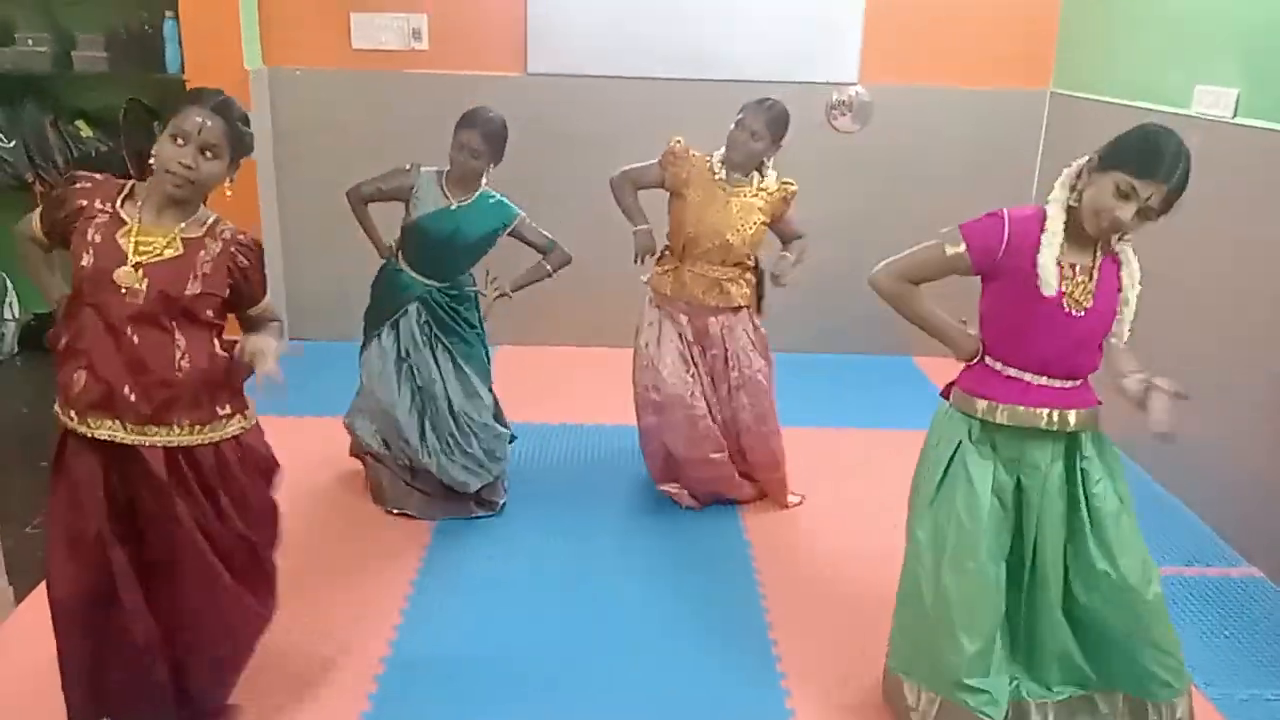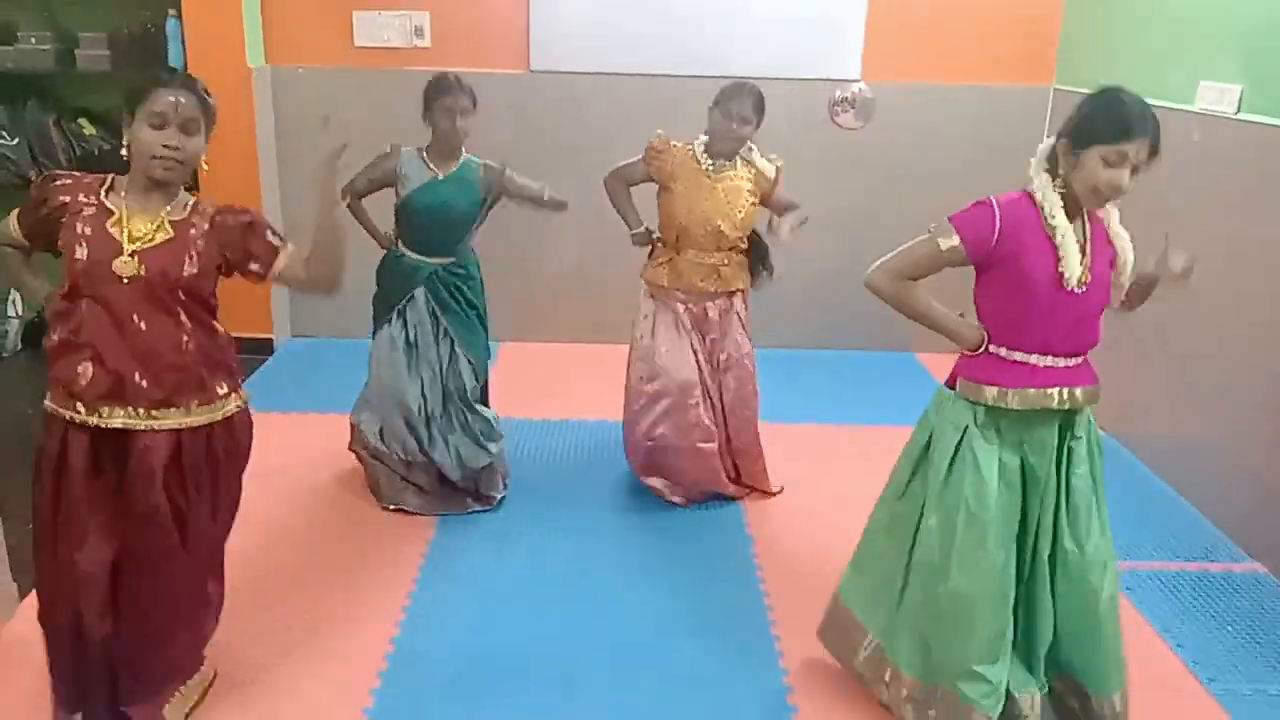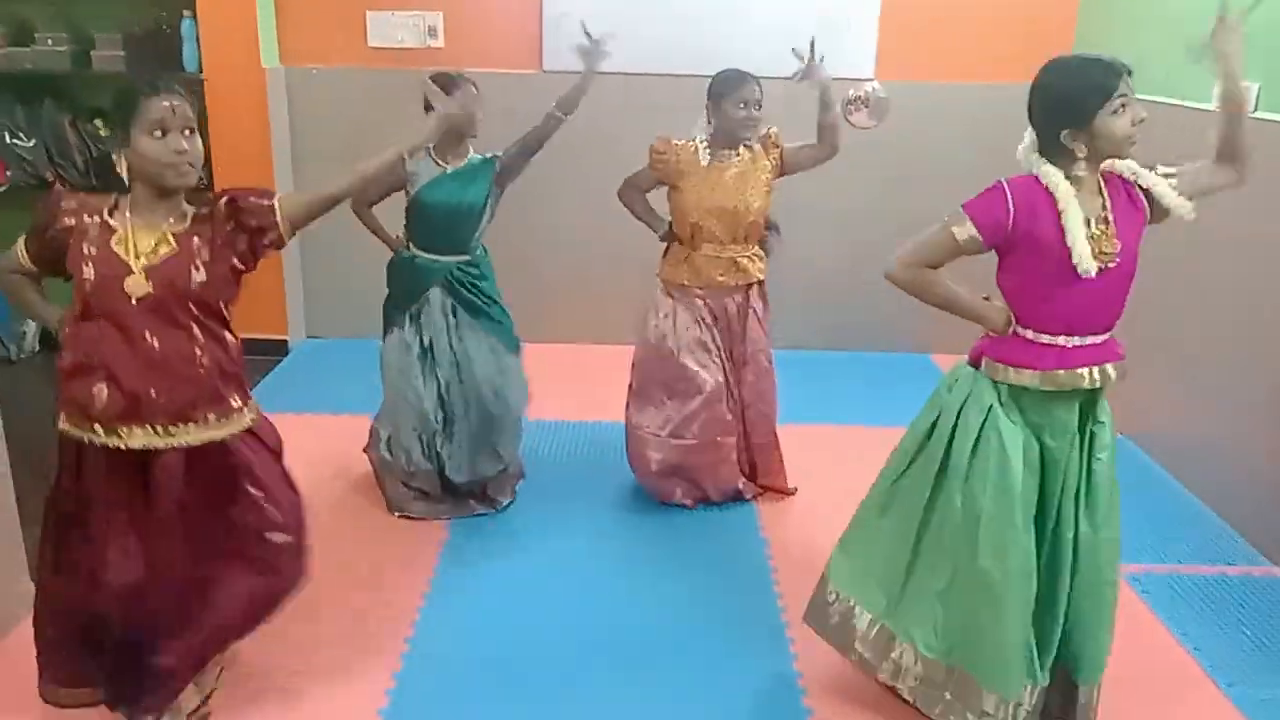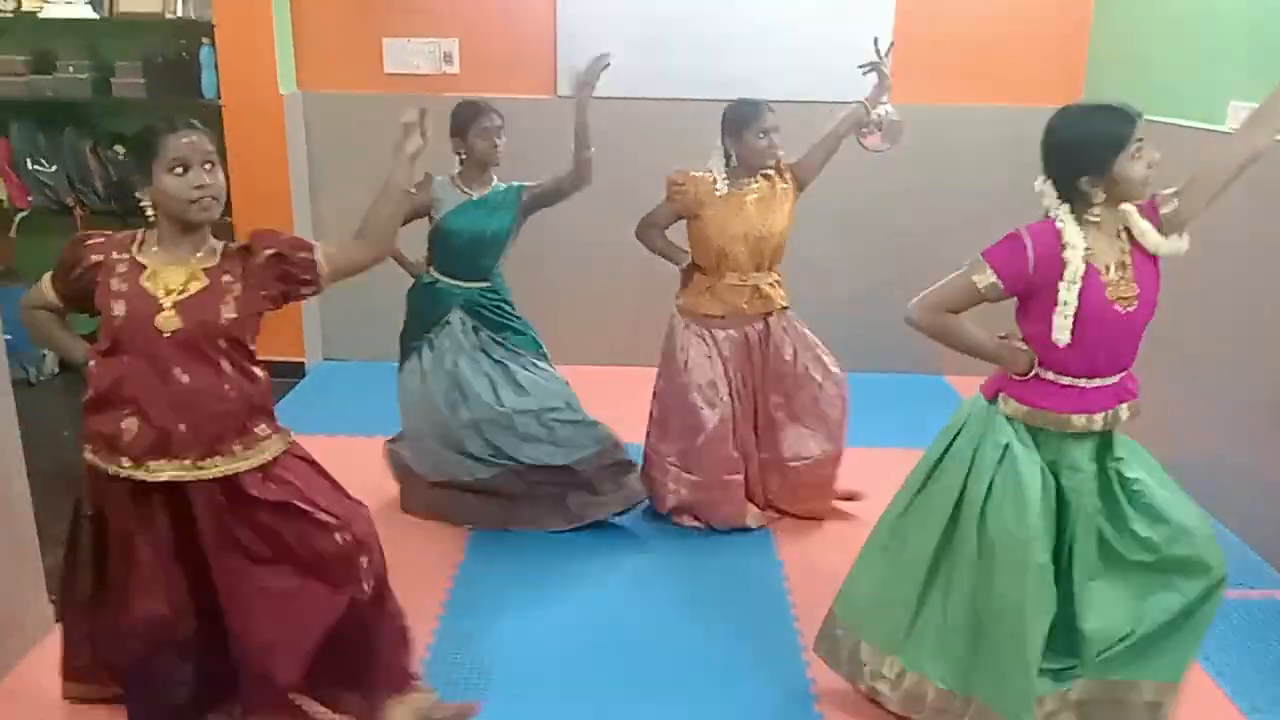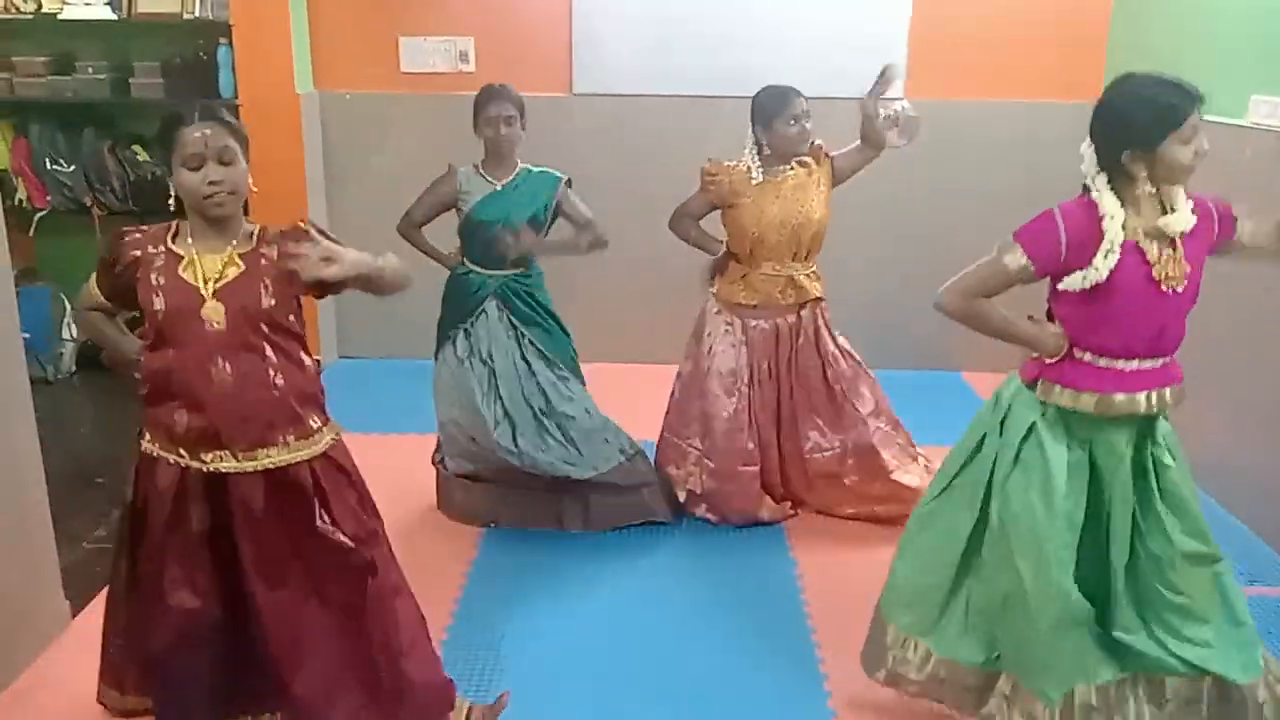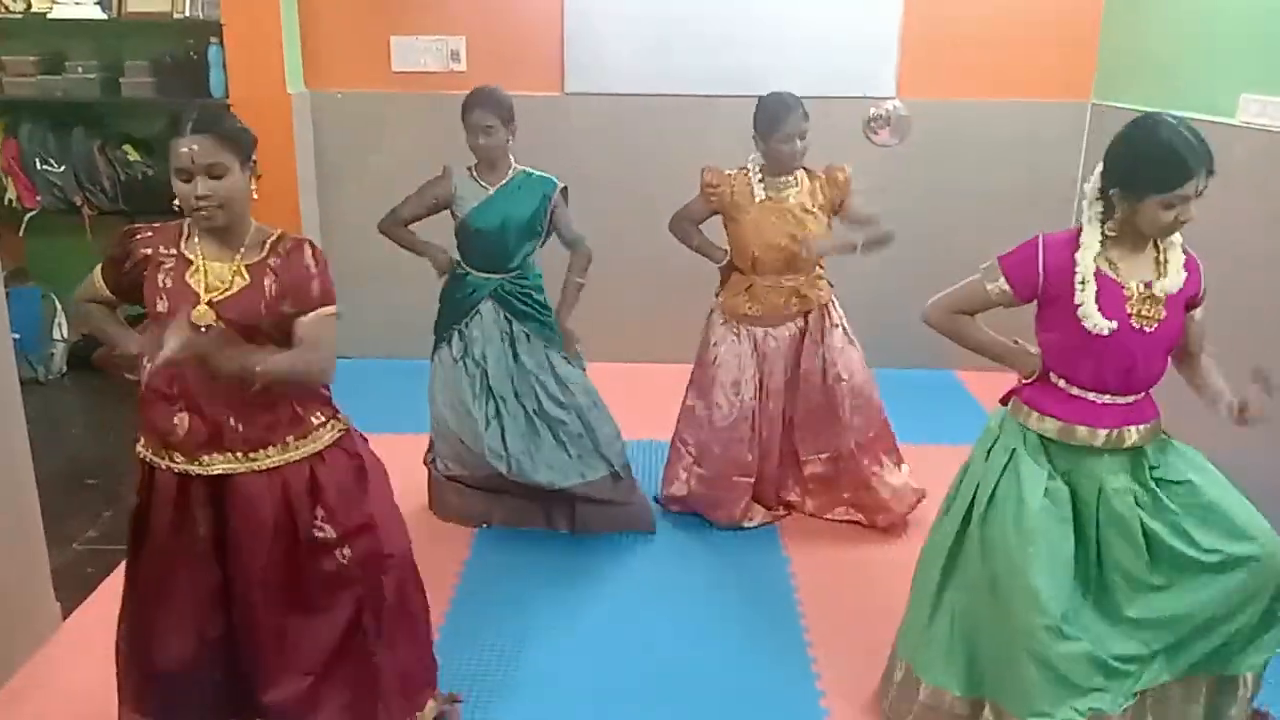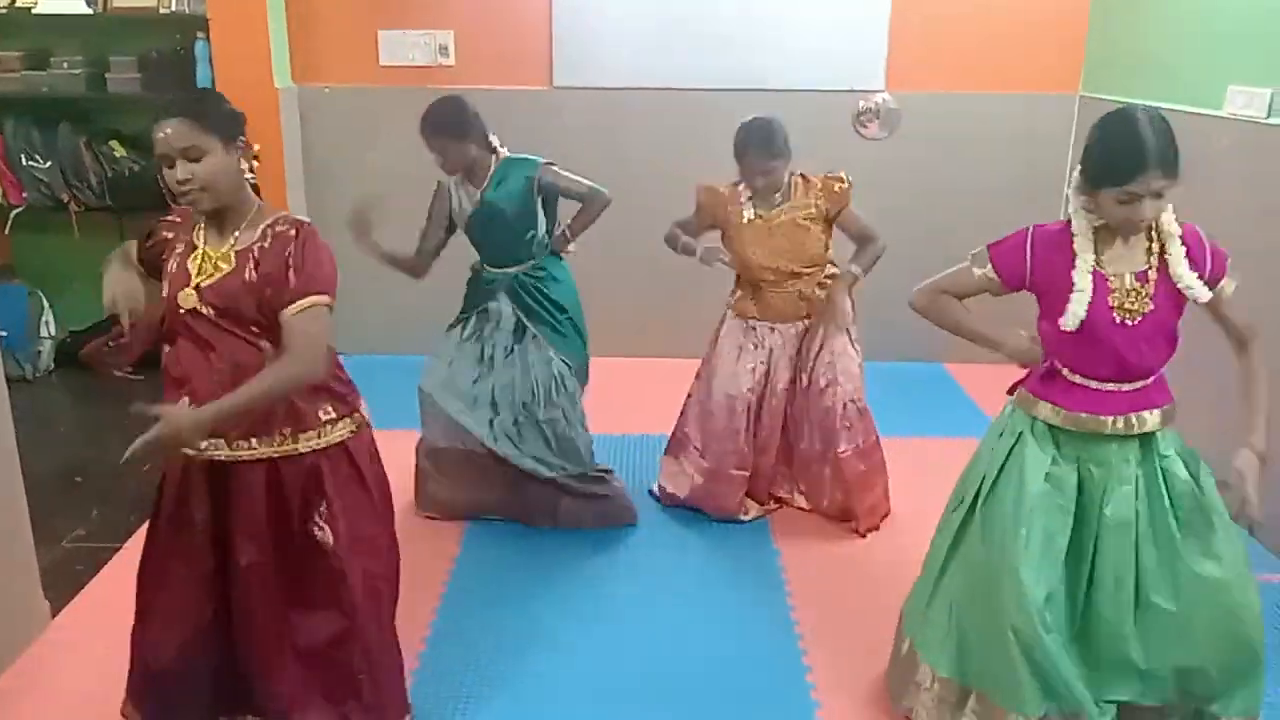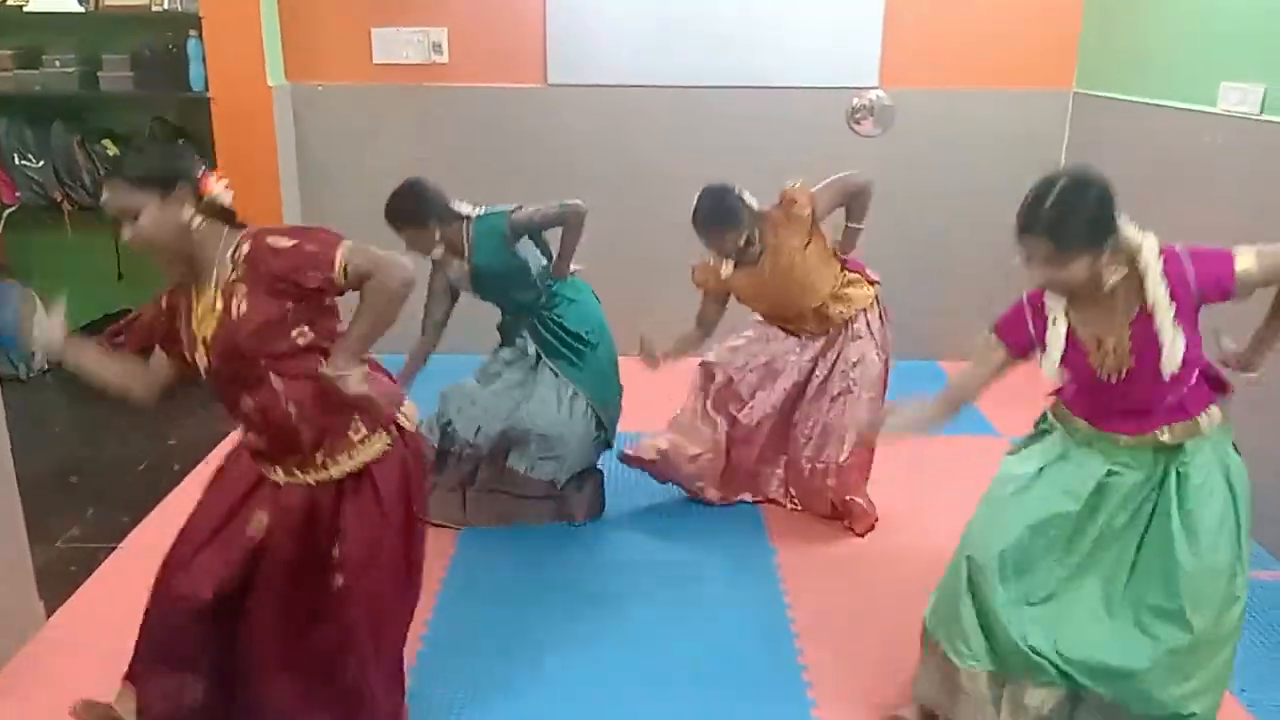
dt=0.2s
person 1, frame 1
left shoulder: (1122, 266)
right shoulder: (1009, 233)
right elbow: (888, 278)
left wrist: (1139, 383)
right wrist: (961, 341)
left hip: (1072, 447)
right hip: (984, 441)
left knee: (1117, 591)
right knee: (964, 592)
person 1, frame 2
left shoulder: (1108, 232)
right shoulder: (1000, 218)
right elbow: (884, 277)
left wrist: (1156, 277)
right wrist: (963, 330)
left hip: (1066, 431)
right hip: (985, 426)
left knee: (1075, 581)
right knee: (967, 581)
person 1, frame 3
left shoulder: (1132, 193)
right shoulder: (1017, 202)
left elbow: (1232, 170)
right elbow: (903, 268)
left wrist: (1231, 72)
right wrist: (987, 316)
left hip: (1084, 411)
right hip: (1007, 405)
left knee: (1077, 562)
right knee: (990, 562)
person 1, frame 4
left shoulder: (1151, 230)
right shoulder: (1035, 248)
right elbow: (924, 313)
right wrist: (1005, 354)
left hip: (1100, 446)
right hip: (1021, 441)
left knee: (1188, 557)
right knee: (1011, 597)
person 1, frame 5
left shoulder: (1198, 220)
right shoulder: (1071, 227)
right elbow: (955, 297)
right wrist: (1042, 339)
left hip: (1141, 432)
right hip: (1056, 424)
left knee: (1176, 573)
right knee: (1038, 582)
person 1, frame 6
left shoulder: (1183, 269)
right shoulder: (1053, 257)
left elbow: (1191, 357)
right elbow: (940, 311)
left wrist: (1228, 397)
right wrist: (1023, 359)
left hip: (1136, 459)
right hip: (1041, 455)
right knee: (1034, 611)
person 1, frame 7
left shoulder: (1191, 250)
right shoulder: (1041, 249)
left elbow: (1248, 342)
right elbow: (927, 297)
left wrist: (1253, 447)
right wrist: (1013, 346)
left hip: (1145, 452)
right hip: (1047, 445)
left knee: (1214, 605)
right knee: (1020, 600)
person 1, frame 8
left shoulder: (1179, 276)
right shoulder: (1038, 312)
right elbow: (959, 392)
right wrist: (899, 421)
left hip: (1182, 460)
right hip: (1083, 449)
left knee: (1188, 619)
right knee: (994, 553)
person 2, frame 1
left shoulder: (232, 250)
right shoulder: (85, 201)
left elbow: (264, 321)
right elbow: (28, 235)
left wrist: (264, 344)
right wrist: (64, 301)
left hip: (200, 446)
right hip: (98, 442)
left knee: (210, 584)
right knee: (102, 589)
person 2, frame 2
left shoulder: (221, 227)
right shoulder: (68, 198)
left elbow: (323, 277)
left wrist: (328, 185)
left hip: (191, 428)
right hip: (90, 428)
left knee: (176, 567)
right knee: (83, 570)
person 2, frame 3
left shoulder: (228, 223)
right shoulder: (72, 221)
left elbow: (329, 193)
left wrist: (425, 135)
right wrist: (62, 325)
left hip: (213, 437)
right hip: (109, 444)
left knee: (269, 552)
right knee: (112, 574)
left ankle: (180, 668)
person 2, frame 4
left shoulder: (256, 263)
right shoulder: (99, 258)
left elbow: (366, 250)
right elbow: (35, 308)
left wrist: (406, 160)
right wrist: (91, 362)
left hip: (244, 465)
right hip: (138, 477)
left knee: (345, 550)
right knee: (151, 611)
person 2, frame 5
left shoulder: (287, 250)
right shoulder: (140, 252)
left elbow: (395, 276)
right elbow: (89, 308)
left wrist: (355, 264)
right wrist: (142, 358)
left hip: (291, 462)
right hip: (187, 469)
left knee: (352, 584)
right knee: (184, 603)
person 2, frame 6
left shoulder: (294, 259)
right shoulder: (147, 249)
left elbow: (316, 368)
right elbow: (89, 300)
left wrist: (211, 353)
right wrist: (144, 351)
left hip: (297, 462)
right hip: (189, 474)
left knee: (371, 573)
right knee: (185, 613)
person 2, frame 7
left shoulder: (294, 243)
right shoulder: (174, 238)
left elbow: (306, 361)
right elbow: (127, 262)
left wrist: (199, 421)
right wrist: (120, 273)
left hip: (307, 453)
right hip: (209, 457)
left knee: (336, 595)
right knee: (188, 599)
person 2, frame 8
left shoulder: (273, 255)
right shoulder: (179, 298)
left elbow: (396, 273)
right elbow: (144, 384)
left wrist: (347, 359)
right wrist: (61, 345)
left hip: (355, 458)
right hip: (273, 464)
left knee: (352, 611)
right knee: (201, 581)
person 3, frame 1
left shoulder: (499, 212)
right shoulder: (416, 181)
left elbow: (559, 254)
right elbow: (357, 195)
left wrist: (507, 288)
right wrist: (382, 248)
left hip: (451, 310)
right hip: (398, 303)
left knee: (464, 403)
right knee: (392, 401)
left ankle: (469, 481)
right ankle: (408, 482)
person 3, frame 2
left shoulder: (485, 176)
right shoulder: (401, 163)
left elbow: (556, 202)
right elbow: (351, 192)
left wrist: (502, 185)
right wrist: (381, 238)
left hip: (455, 290)
right hip: (403, 287)
left knee: (457, 386)
right knee: (399, 386)
left ankle: (465, 472)
right ankle: (405, 476)
person 3, frame 3
left shoulder: (494, 169)
right shoulder: (410, 166)
left elbow: (550, 125)
right elbow: (360, 202)
left wrist: (589, 70)
right wrist: (394, 245)
left hip: (468, 287)
right hip: (417, 287)
left knee: (491, 380)
right knee: (415, 389)
left ankle: (482, 475)
right ankle: (414, 481)
person 3, frame 4
left shoulder: (517, 199)
right shoulder: (435, 192)
left elbow: (578, 179)
left wrist: (582, 103)
right wrist: (413, 269)
left hip: (489, 312)
right hip: (436, 313)
left knee: (540, 398)
right knee: (437, 412)
right ankle: (442, 491)
person 3, frame 5
left shoulder: (547, 184)
right shoulder: (460, 181)
left elbow: (595, 236)
right elbow: (408, 224)
left wrist: (543, 245)
right wrist: (446, 260)
left hip: (525, 305)
right hip: (470, 307)
left knee: (554, 400)
right knee: (473, 411)
left ankle: (570, 498)
right ankle: (481, 497)
person 3, frame 6
left shoulder: (542, 188)
right shoulder: (452, 185)
left elbow: (579, 250)
right elbow: (390, 223)
left wrist: (562, 319)
right wrist: (432, 251)
left hip: (525, 305)
right hip: (468, 309)
left knee: (556, 401)
right knee: (462, 414)
left ankle: (564, 499)
right ankle: (473, 500)
person 3, frame 7
left shoulder: (528, 172)
right shoulder: (448, 194)
left elbow: (598, 197)
right elbow: (419, 267)
left wrist: (559, 242)
right wrist: (375, 247)
left hip: (541, 296)
right hip: (490, 298)
left knee: (546, 394)
right knee: (448, 390)
left ankle: (559, 493)
right ankle: (464, 487)
person 3, frame 8
left shoulder: (499, 225)
right shoulder: (445, 268)
left elbow: (575, 211)
right elbow: (428, 338)
left wrist: (560, 270)
left hip: (565, 323)
right hip: (524, 332)
left knee: (557, 421)
right knee: (470, 409)
left ankle: (557, 496)
person 4, frame 1
left shoulder: (771, 194)
right shoulder: (686, 167)
left elbow: (797, 238)
right elbow: (621, 180)
left wrist: (787, 262)
right wrist: (641, 228)
left hip: (733, 313)
right hip: (674, 306)
left knee: (748, 401)
right knee: (675, 401)
left ankle: (751, 479)
right ankle: (696, 479)
person 4, frame 2
left shoulder: (757, 175)
right shoulder: (671, 159)
left elbow: (794, 210)
right elbow: (614, 179)
left wrist: (785, 225)
right wrist: (637, 228)
left hip: (726, 300)
right hip: (670, 295)
left knee: (733, 391)
right knee: (671, 388)
left ankle: (730, 473)
right ankle: (684, 475)
person 4, frame 3
left shoulder: (767, 158)
right shoulder: (678, 158)
left elbow: (829, 147)
right elbow: (628, 190)
left wrist: (824, 89)
right wrist: (661, 228)
left hip: (744, 294)
right hip: (687, 293)
left knee: (750, 386)
right knee: (693, 386)
left ankle: (746, 470)
right ankle: (690, 475)
person 4, frame 4
left shoulder: (785, 183)
right shoulder: (697, 192)
left elbow: (840, 132)
right elbow: (646, 230)
left wrist: (880, 87)
right wrist: (684, 260)
left hip: (768, 322)
right hip: (707, 323)
left knee: (818, 393)
right knee: (707, 419)
left ankle: (786, 491)
right ankle: (708, 503)
person 4, frame 5
left shoulder: (820, 173)
right shoulder: (731, 181)
left elbow: (873, 145)
right elbow: (679, 220)
left wrist: (873, 105)
right wrist: (720, 250)
left hip: (803, 314)
right hip: (739, 314)
left knee: (845, 402)
right knee: (727, 410)
right ankle: (730, 498)
person 4, frame 6
left shoulder: (824, 187)
right shoulder: (730, 188)
left elbow: (880, 232)
right elbow: (680, 223)
left wrist: (841, 240)
right wrist: (721, 257)
left hip: (810, 318)
right hip: (745, 321)
left knee: (845, 402)
right knee: (729, 413)
right ankle: (725, 497)
person 4, frame 7
left shoulder: (821, 195)
right shoulder: (724, 204)
left elbow: (873, 242)
right elbow: (674, 233)
left wrist: (845, 284)
right wrist: (700, 250)
left hip: (819, 318)
right hip: (754, 321)
left knee: (836, 406)
right knee: (727, 403)
left ankle: (847, 499)
right ankle: (727, 491)
person 4, frame 8
left shoulder: (793, 219)
right shoulder: (719, 271)
left elbow: (858, 184)
right elbow: (703, 329)
left wrist: (847, 247)
right wrist: (663, 356)
left hip: (849, 326)
right hip: (784, 331)
left knee: (835, 419)
right knee: (727, 374)
left ankle: (838, 500)
right ankle: (719, 477)
